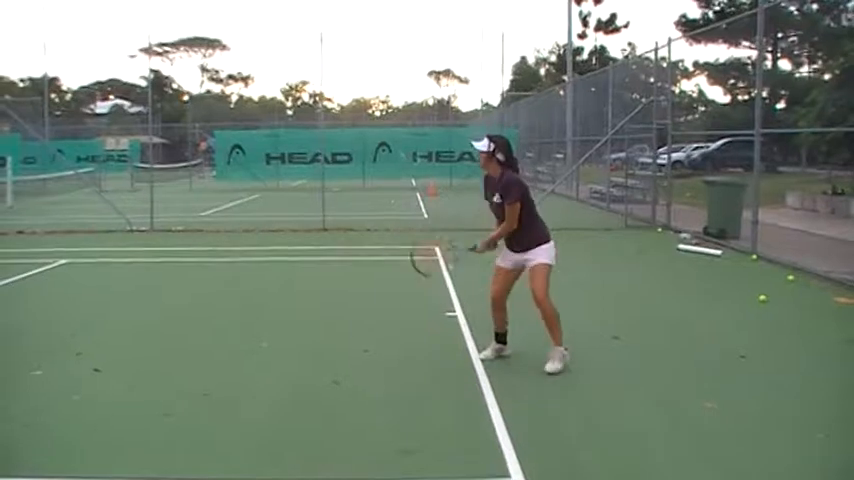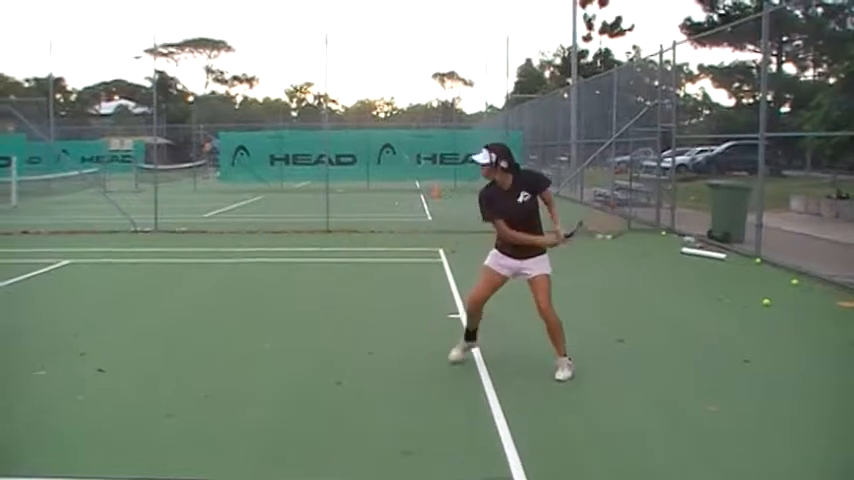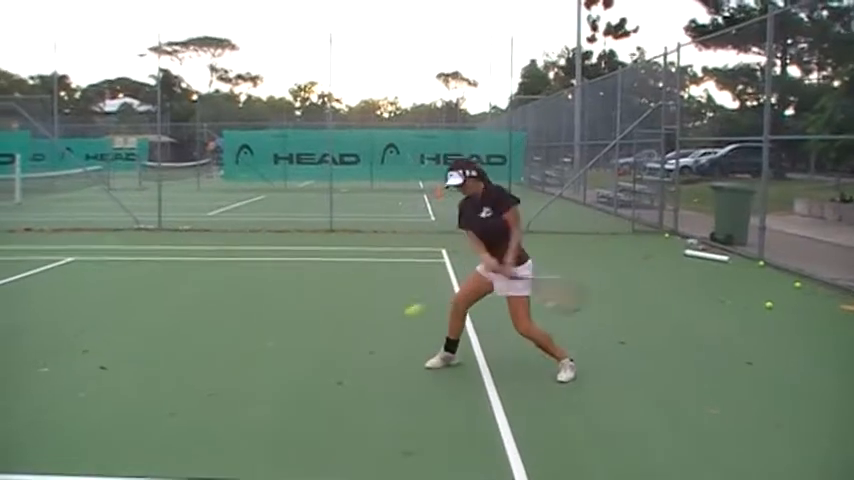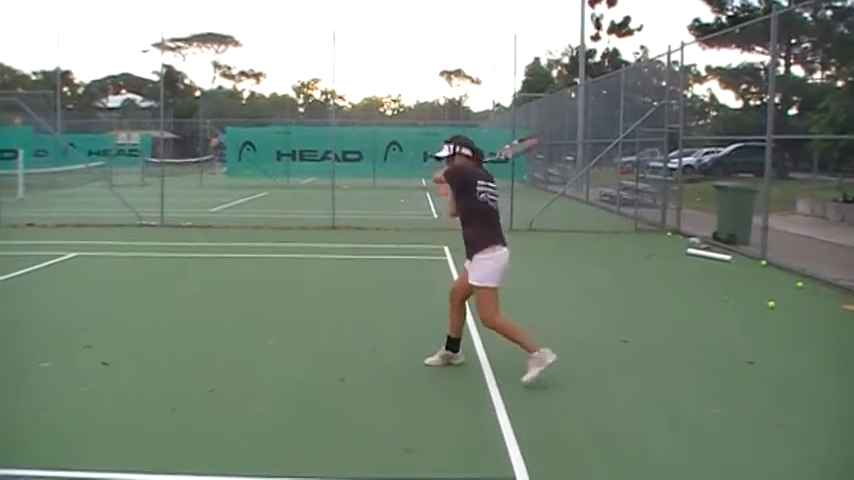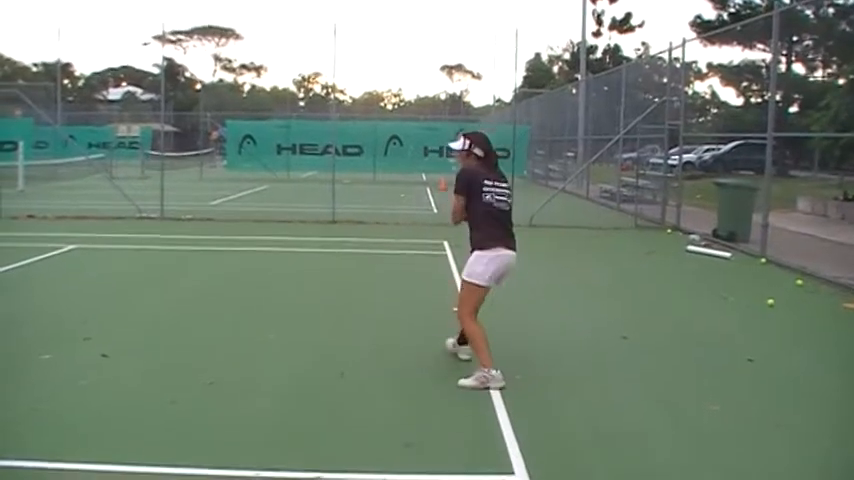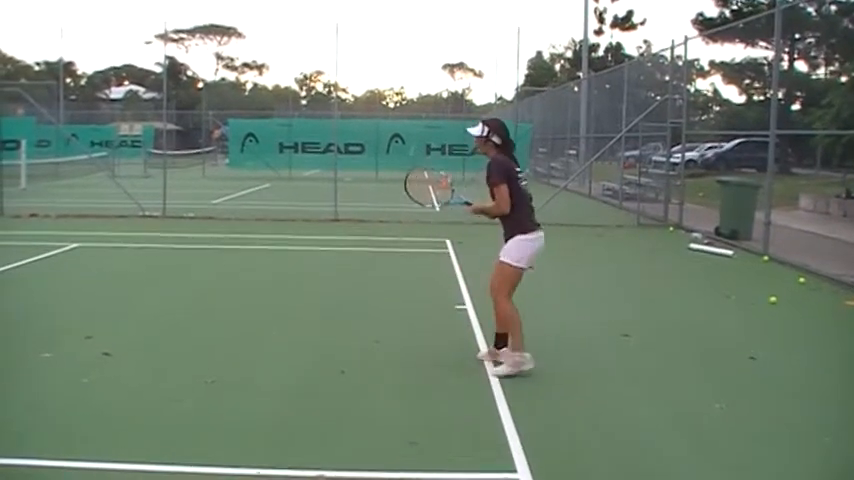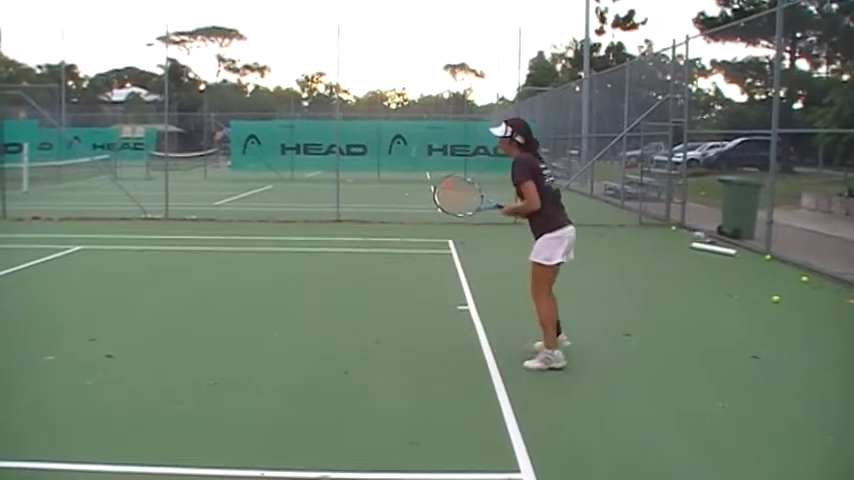
dt=0.3s
person 1, frame 1
left shoulder: (511, 182)
right shoulder: (489, 181)
left elbow: (511, 224)
left wrist: (489, 240)
right wrist: (495, 239)
left hip: (538, 246)
right hip: (510, 249)
left knee: (540, 296)
right knee: (496, 297)
left ankle: (559, 351)
right ankle: (501, 344)
person 1, frame 2
left shoulder: (530, 179)
right shoulder: (487, 196)
left elbow: (551, 203)
right elbow: (506, 233)
left wrist: (557, 226)
right wrist: (541, 239)
left hip: (535, 257)
right hip: (504, 254)
left knee: (545, 309)
right knee: (474, 301)
left ankle: (563, 360)
right ankle: (468, 341)
person 1, frame 3
left shoulder: (497, 194)
right shoulder: (466, 206)
left elbow: (516, 230)
right elbow: (476, 243)
left wrist: (510, 258)
right wrist: (490, 261)
left hip: (515, 267)
right hip: (492, 266)
left knee: (523, 328)
right knee: (459, 303)
left ankle: (565, 361)
right ankle: (449, 353)
person 1, frame 4
left shoulder: (462, 173)
right shoulder: (485, 177)
left elbow: (439, 178)
right elbow: (457, 210)
right wrist: (454, 186)
left hip: (487, 253)
right hip: (483, 252)
left knee: (490, 318)
right knee: (456, 295)
left ankle: (537, 355)
right ankle: (451, 352)
person 1, frame 5
left shoulder: (467, 175)
right shoulder: (500, 178)
left elbow: (457, 217)
left wrist: (456, 212)
right wrist: (470, 212)
left hip: (487, 253)
right hip: (506, 252)
left knee: (465, 313)
right knee: (467, 298)
left ankle: (488, 372)
right ankle: (463, 344)
person 1, frame 6
left shoulder: (496, 164)
right shoulder: (509, 162)
left elbow: (503, 208)
left wrist: (480, 209)
right wrist: (486, 209)
left hip: (523, 237)
right hip: (527, 234)
left knee: (501, 296)
right knee: (497, 290)
left ankle: (519, 355)
right ankle: (501, 347)
person 1, frame 7
left shoulder: (521, 163)
right shoulder: (534, 160)
left elbow: (533, 204)
left wrist: (512, 209)
right wrist: (516, 209)
left hip: (551, 235)
right hip: (560, 230)
left knee: (539, 296)
right knee: (543, 292)
left ankle: (552, 354)
right ankle: (555, 338)
